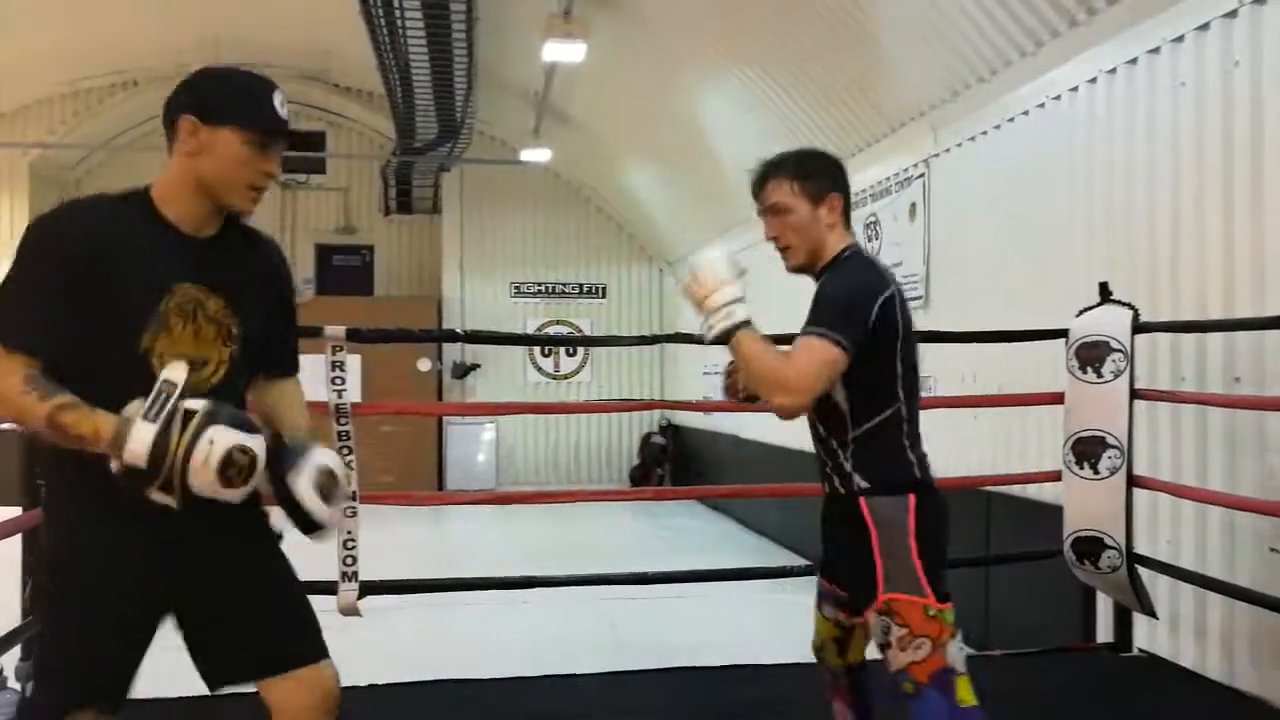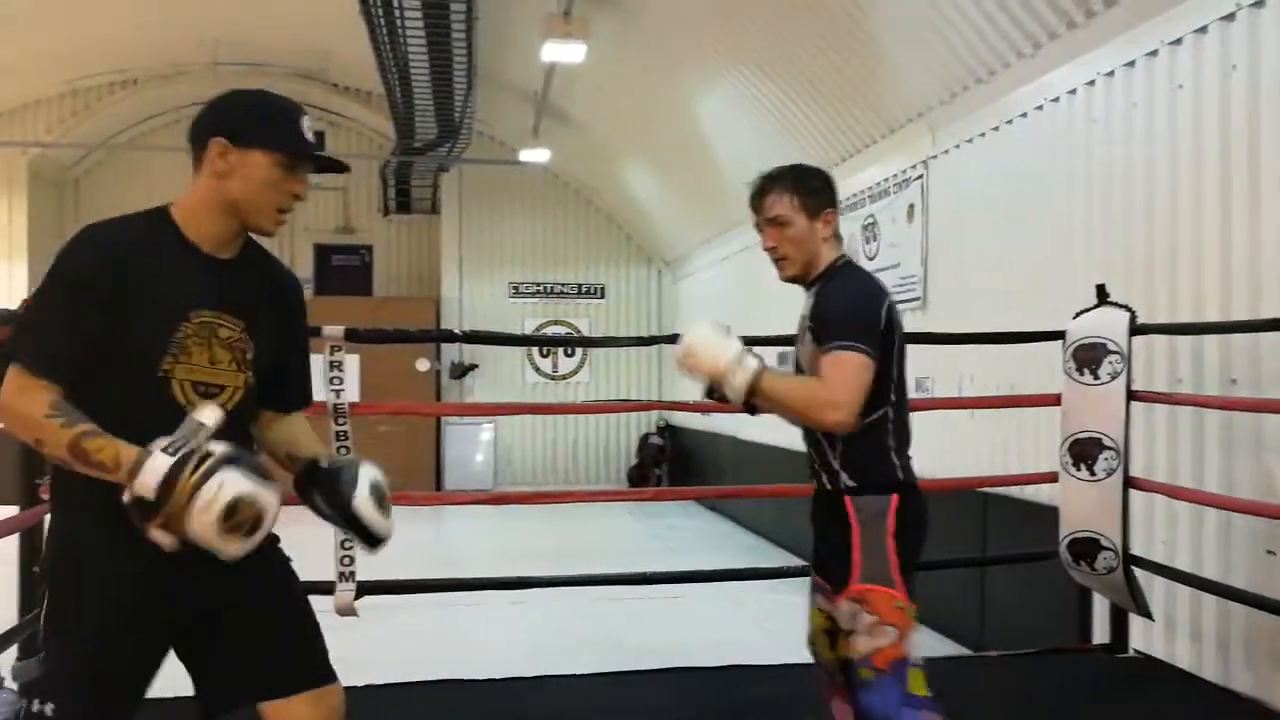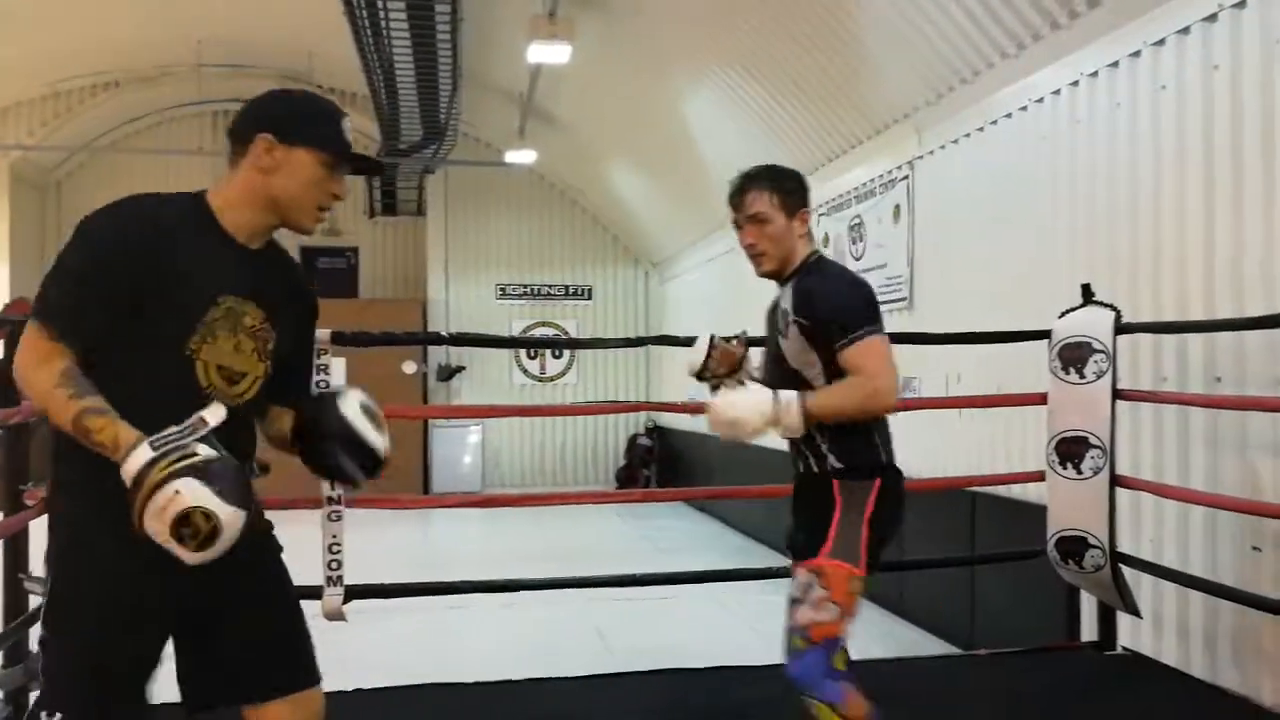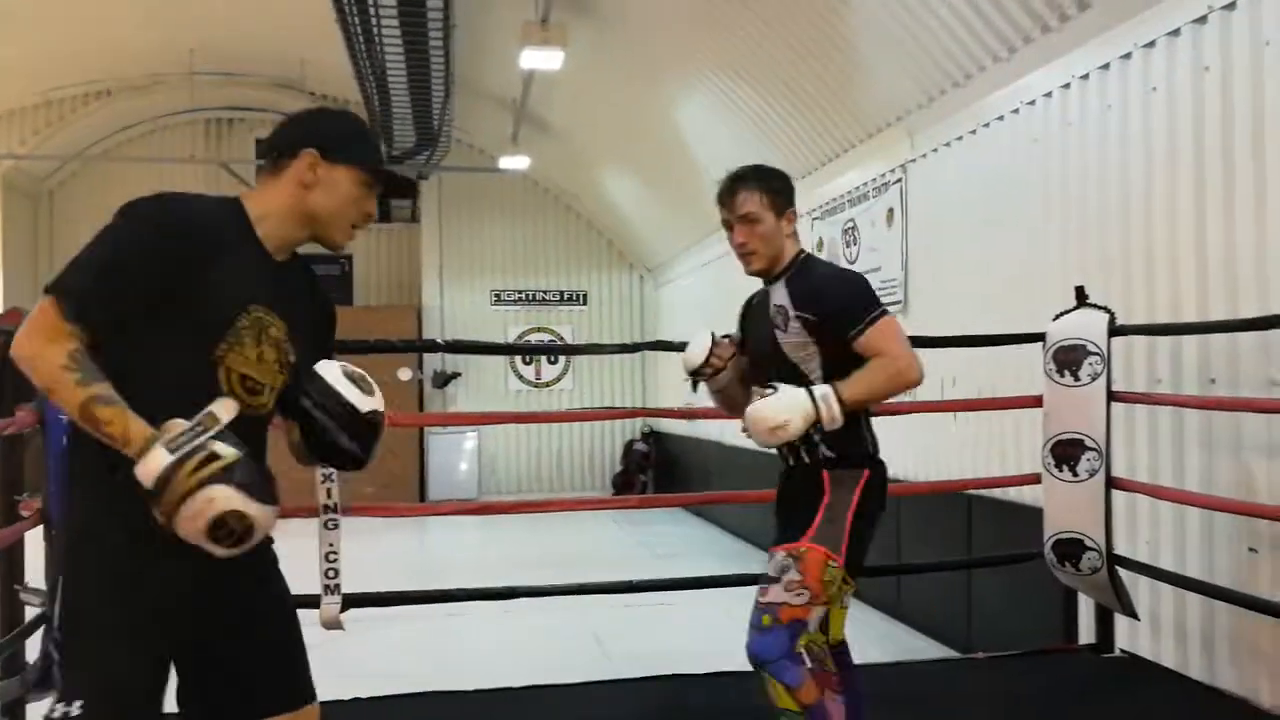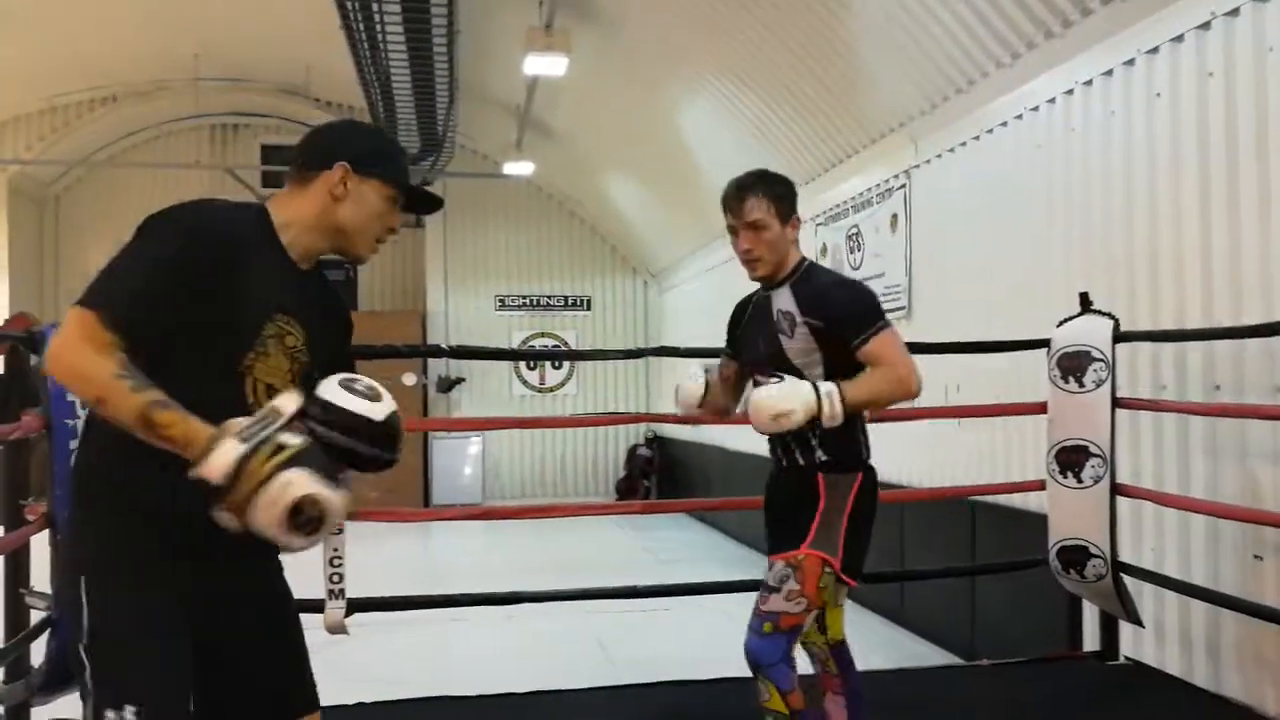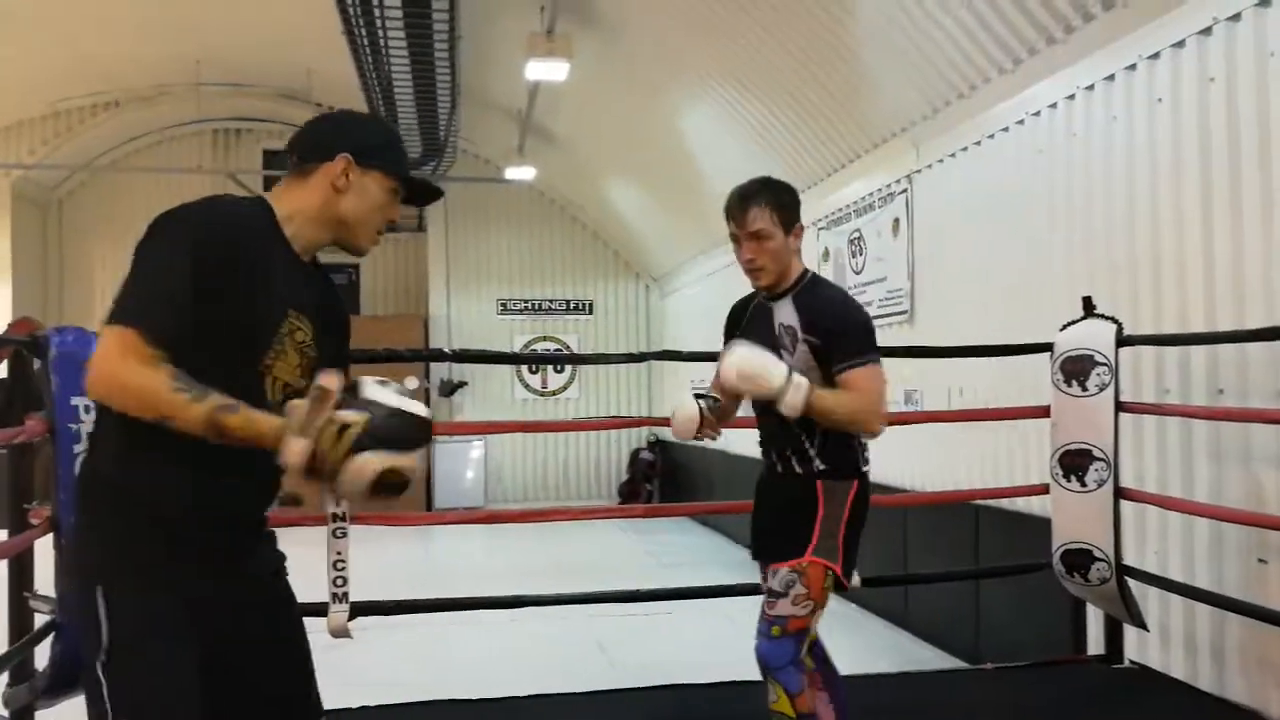
dt=0.1s
person 1, frame 1
left shoulder: (261, 263)
right shoulder: (81, 235)
left wrist: (296, 450)
right wrist: (124, 435)
left hip: (219, 515)
right hip: (104, 521)
person 1, frame 2
left shoulder: (274, 288)
right shoulder: (106, 257)
left wrist: (323, 475)
right wrist: (143, 470)
left hip: (231, 540)
right hip: (107, 546)
person 1, frame 3
left shoulder: (287, 286)
right shoulder: (138, 233)
right elbow: (38, 361)
left wrist: (323, 437)
right wrist: (135, 453)
left hip: (224, 529)
right hip: (110, 530)
person 1, frame 4
left shoulder: (307, 300)
right shoulder: (168, 229)
right elbow: (40, 342)
left wrist: (330, 430)
right wrist: (149, 445)
left hip: (229, 539)
right hip: (120, 530)
person 1, frame 5
left shoulder: (324, 309)
right shoulder: (199, 235)
right elbow: (73, 354)
left wrist: (347, 445)
right wrist: (209, 446)
left hip: (236, 546)
right hip: (130, 543)
person 1, frame 6
left shoulder: (321, 301)
right shoulder: (211, 234)
right elbow: (116, 373)
left wrist: (358, 444)
right wrist: (278, 432)
left hip: (242, 552)
right hip: (139, 551)
person 2, frame 1
left shoulder: (853, 284)
right shoulder: (845, 287)
left elbow: (788, 393)
left wrist: (725, 310)
right wrist: (753, 387)
left hip: (892, 511)
right hip: (857, 508)
right knee: (834, 652)
person 2, frame 2
left shoulder: (850, 295)
right shoulder: (832, 297)
left elbow: (836, 409)
right elbow: (809, 405)
left wrist: (738, 368)
right wrist: (744, 382)
left hip: (873, 510)
right hip: (844, 506)
right knee: (830, 650)
person 2, frame 3
left shoulder: (834, 290)
right shoulder: (782, 304)
left elbow: (879, 391)
right elbow: (770, 403)
left wrist: (779, 408)
right wrist: (724, 371)
left hip: (858, 490)
right hip: (821, 488)
left knee: (810, 667)
right knee: (818, 645)
person 2, frame 4
left shoulder: (833, 285)
right shoulder: (756, 308)
left elbow: (904, 369)
right elbow: (738, 406)
left wrist: (814, 405)
right wrist: (717, 371)
left hip: (843, 482)
right hip: (801, 482)
left knee: (771, 644)
right knee: (820, 641)
person 2, frame 5
left shoulder: (837, 295)
right shoulder: (748, 312)
left elbow: (904, 381)
right elbow: (733, 396)
left wrist: (815, 401)
right wrist: (708, 396)
left hip: (835, 487)
right hip: (789, 485)
left knee: (768, 645)
right knee: (821, 639)
person 2, frame 6
left shoulder: (834, 309)
right shoulder: (744, 313)
left elbow: (870, 417)
right elbow: (729, 399)
left wrist: (785, 387)
right wrist: (704, 412)
left hip: (828, 492)
right hip: (779, 487)
left knee: (776, 650)
right knee: (794, 639)
